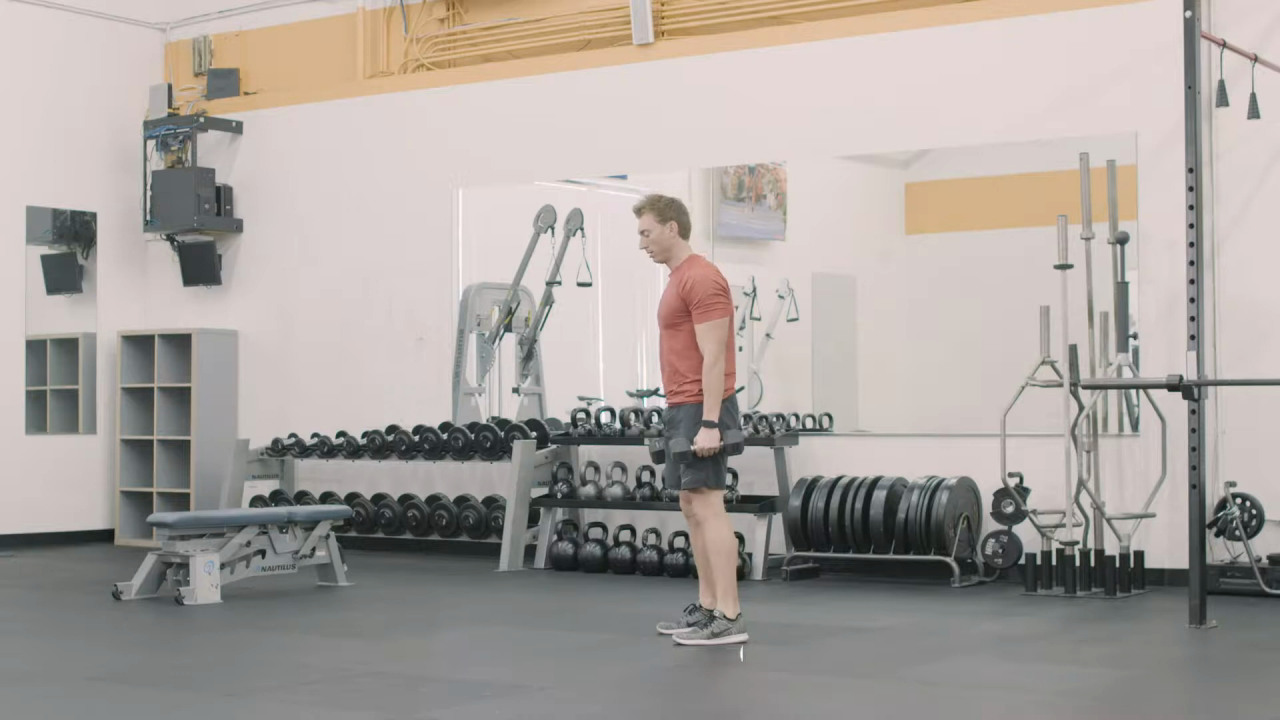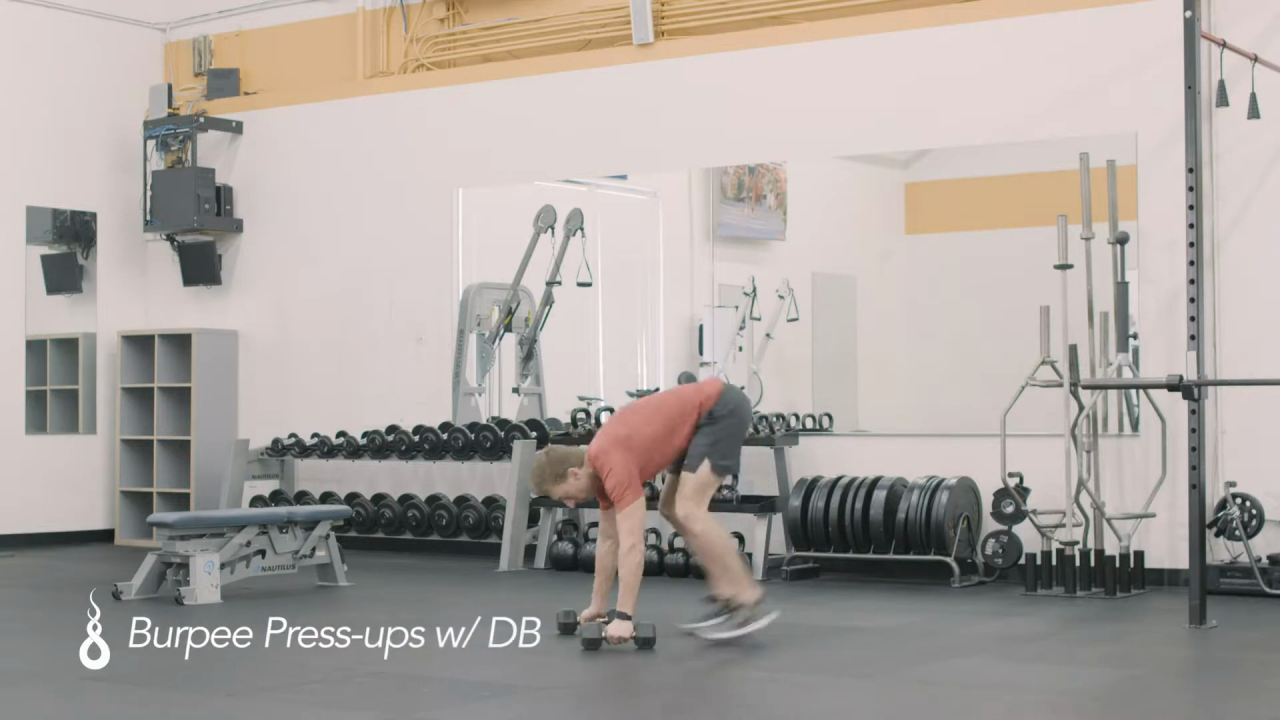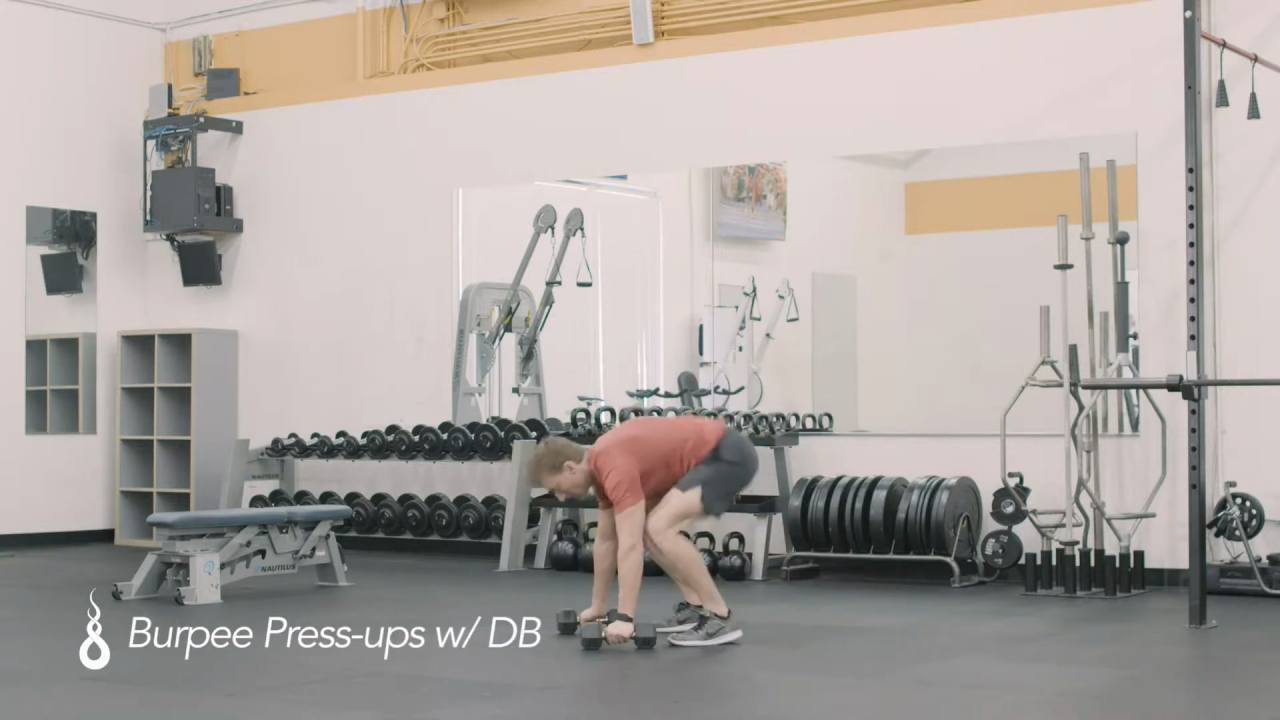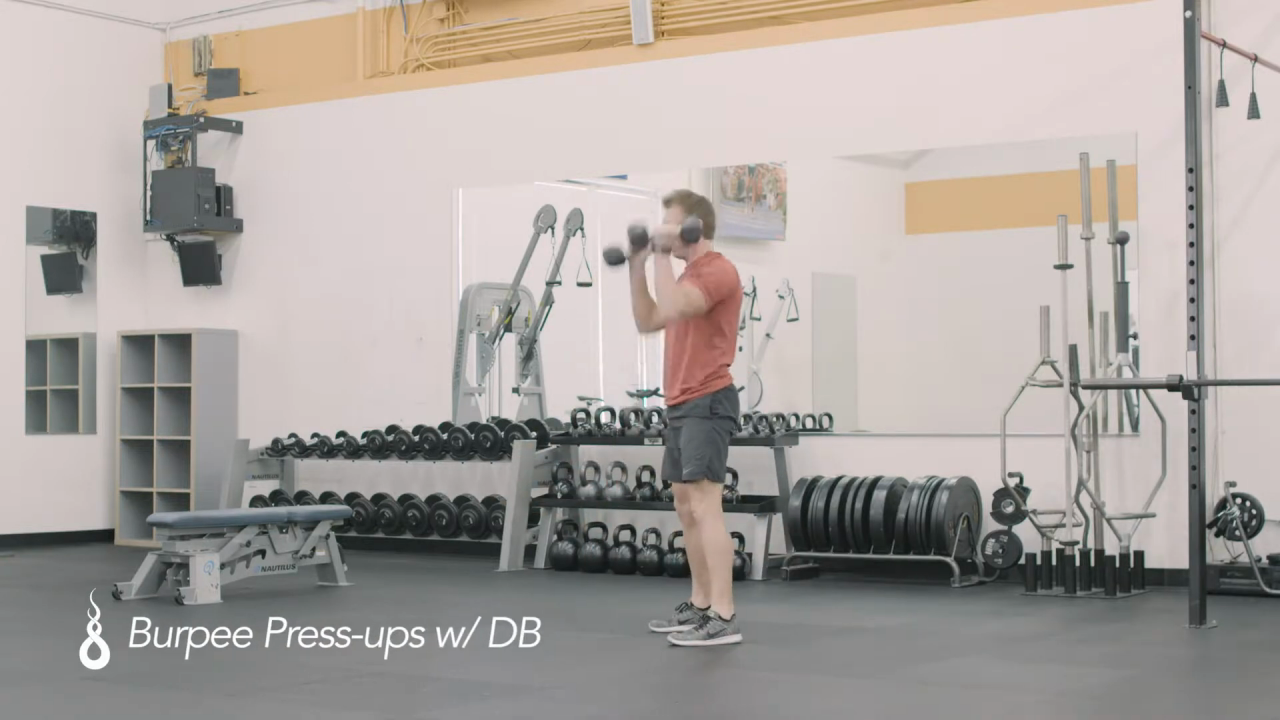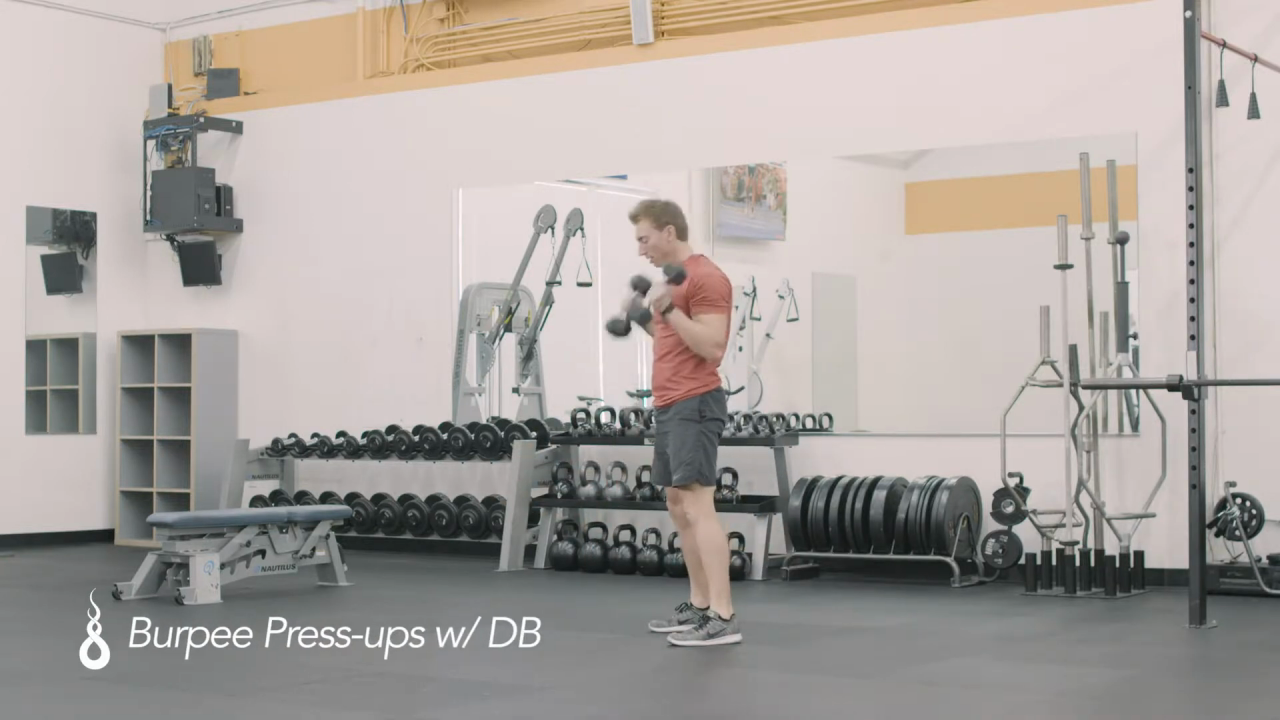
dt=1s
person 1, frame 1
left shoulder: (702, 278)
right shoulder: (679, 280)
left elbow: (713, 359)
left wrist: (709, 424)
left hip: (704, 410)
right hip: (685, 408)
left knee: (707, 507)
right knee: (693, 509)
left ankle: (728, 618)
right ankle: (707, 608)
person 1, frame 2
left shoulder: (614, 465)
right shoulder: (592, 468)
left elbow: (631, 543)
right elbow: (609, 537)
left wrist: (624, 616)
right wrist: (596, 605)
left hip: (723, 409)
right hip: (704, 415)
left knee: (687, 511)
right knee: (672, 509)
left ankle: (749, 603)
right ankle: (726, 598)
person 1, frame 3
left shoulder: (616, 467)
right shoulder: (600, 466)
left elbow: (630, 546)
right elbow: (606, 540)
left wrist: (624, 618)
right wrist: (598, 605)
left hip: (729, 455)
right hip: (709, 456)
left knee: (659, 528)
right knee: (642, 524)
left ankle: (719, 616)
right ankle: (697, 604)
person 1, frame 4
left shoulder: (717, 270)
right shoulder: (689, 277)
left elbow: (672, 308)
right elbow: (647, 322)
left wrist: (663, 252)
right wrist: (638, 265)
left hip: (707, 405)
right hip: (682, 406)
left knee: (704, 508)
right knee: (687, 509)
left ankle: (724, 619)
right ankle: (700, 606)
person 1, frame 5
left shoulder: (706, 277)
right shoulder: (677, 280)
left elbow: (712, 347)
left wrist: (667, 310)
right wrist: (647, 314)
left hip: (696, 406)
right hip: (670, 407)
left knee: (697, 508)
right knee: (680, 508)
left ankle: (723, 617)
right ankle: (700, 605)
